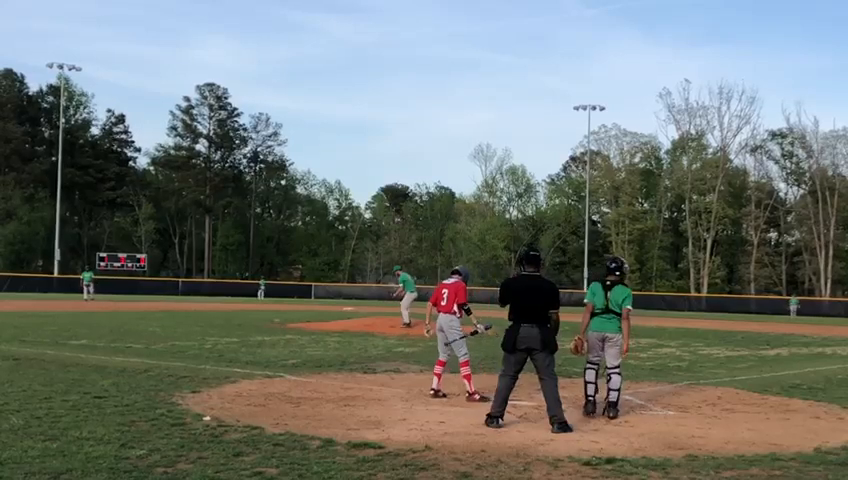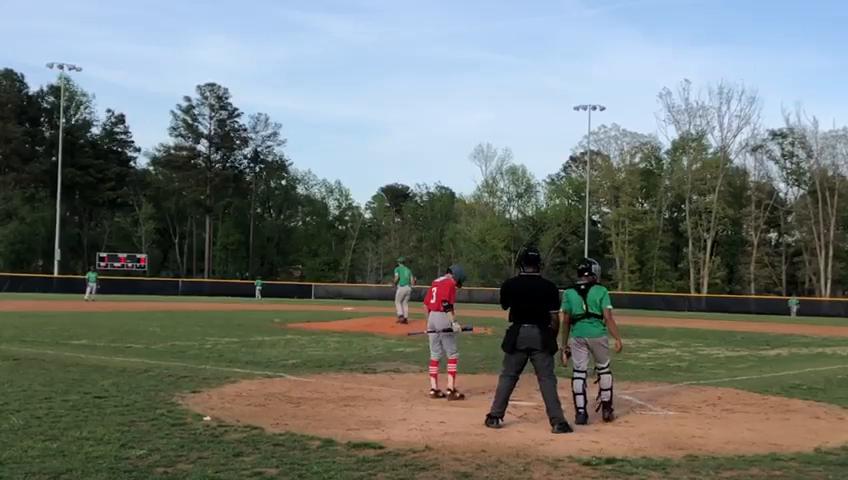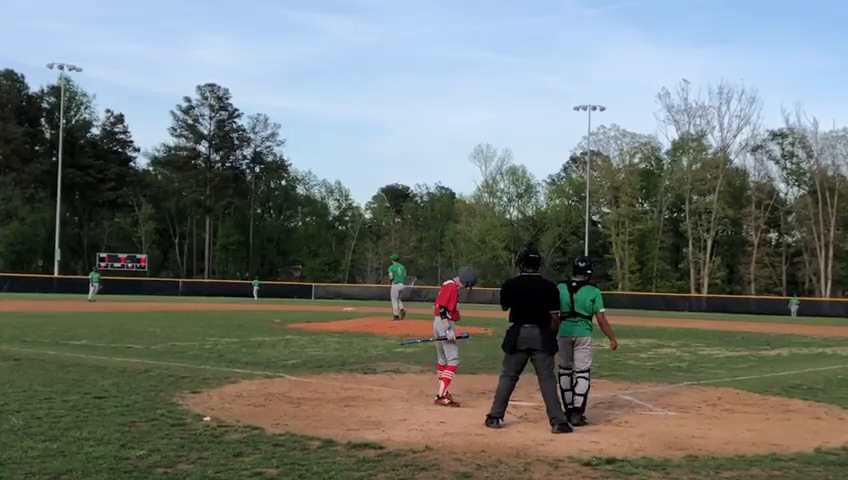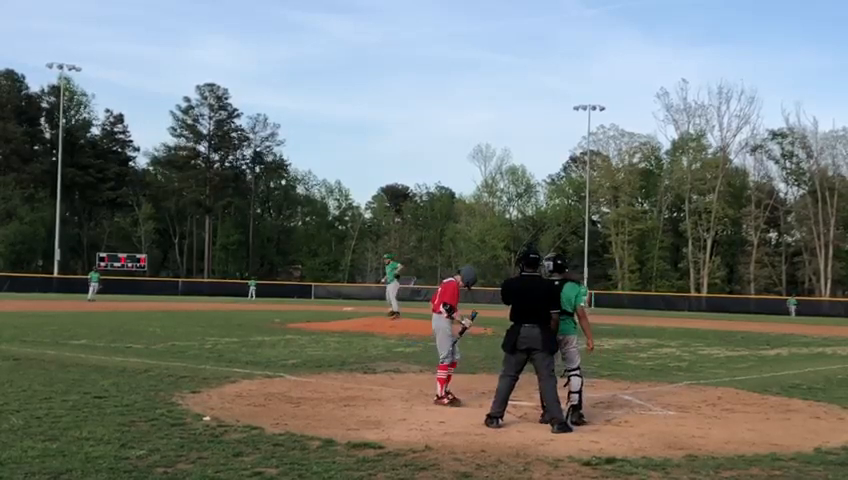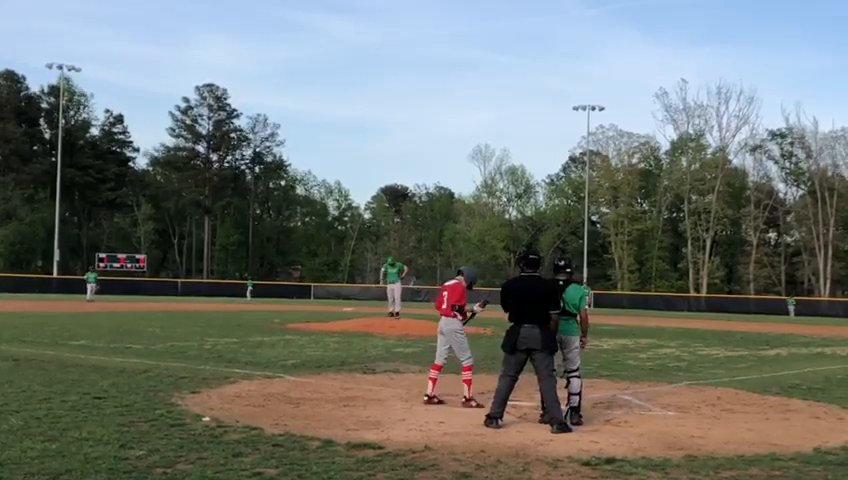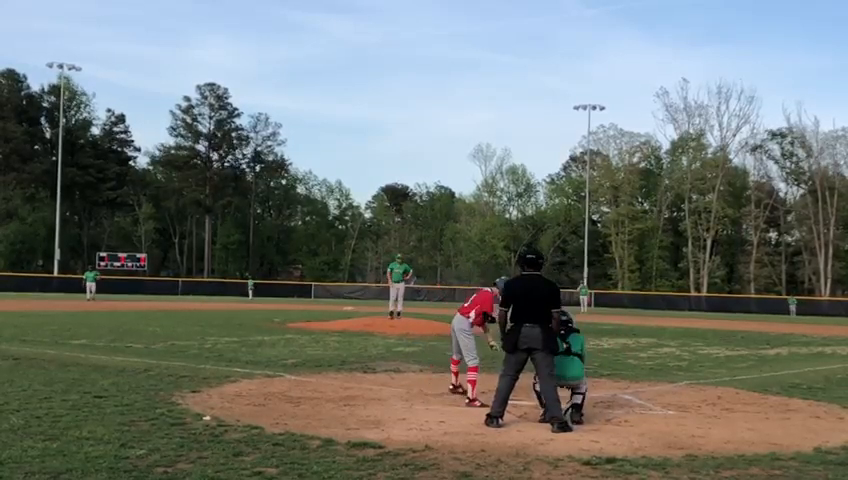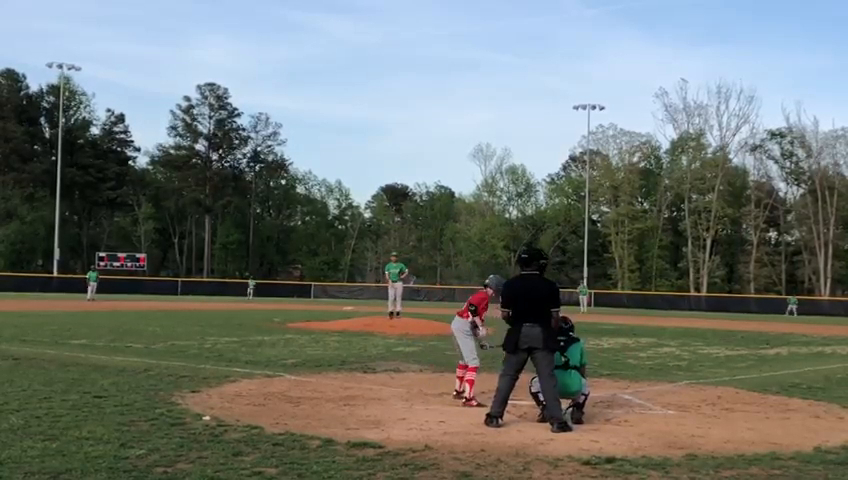
dt=0.7s
person 1, frame 1
left shoulder: (510, 283)
right shoulder: (549, 286)
left elbow: (502, 303)
right elbow: (554, 317)
right wrist: (551, 337)
left hip: (517, 333)
right hip: (541, 335)
left knee: (507, 376)
right knee: (548, 378)
left ankle: (495, 417)
right ankle: (557, 421)
person 1, frame 2
left shoulder: (510, 284)
right shoulder: (549, 287)
left elbow: (504, 306)
right elbow: (554, 318)
right wrist: (552, 339)
left hip: (517, 334)
right hip: (541, 335)
left knee: (508, 376)
right knee: (547, 379)
left ankle: (495, 417)
right ankle: (557, 422)
person 1, frame 3
left shoulder: (510, 285)
right shoulder: (549, 287)
left elbow: (504, 307)
right elbow: (554, 318)
right wrist: (551, 338)
left hip: (518, 334)
right hip: (541, 335)
left knee: (508, 376)
right knee: (548, 379)
left ankle: (495, 417)
right ankle: (558, 422)
person 1, frame 4
left shoulder: (510, 284)
right shoulder: (548, 286)
right elbow: (555, 318)
right wrist: (551, 338)
left hip: (518, 334)
right hip: (541, 335)
left knee: (508, 376)
right knee: (547, 378)
left ankle: (494, 417)
right ankle: (557, 421)
person 1, frame 5
left shoulder: (510, 285)
right shoulder: (549, 287)
left elbow: (505, 308)
right elbow: (554, 318)
right wrist: (550, 338)
left hip: (517, 334)
right hip: (541, 335)
left knee: (507, 376)
right knee: (547, 379)
left ankle: (494, 417)
right ankle: (556, 421)
person 1, frame 6
left shoulder: (511, 284)
right shoulder: (550, 286)
left elbow: (502, 313)
right elbow: (556, 317)
left wrist: (503, 334)
right wrist: (552, 337)
left hip: (518, 334)
right hip: (542, 335)
left knee: (508, 376)
right knee: (547, 378)
left ankle: (495, 416)
right ankle: (557, 421)
person 1, frame 7
left shoulder: (511, 284)
right shoulder: (549, 286)
left elbow: (505, 315)
right elbow: (555, 316)
right wrist: (551, 336)
left hip: (518, 334)
right hip: (542, 334)
left knee: (508, 376)
right knee: (548, 378)
left ankle: (495, 416)
right ankle: (556, 420)
person 2, frame 1
left shoulder: (595, 286)
right shoulder: (625, 290)
left elbow: (588, 311)
right elbow: (625, 317)
left wrist: (581, 333)
right wrist: (626, 340)
left hip: (595, 330)
right hip: (614, 332)
left knee: (591, 364)
right knee: (614, 368)
left ankle: (590, 401)
right ankle: (612, 407)
person 2, frame 2
left shoulder: (569, 292)
right shoulder: (601, 290)
left elbow: (565, 321)
right elbow: (608, 318)
left wrist: (565, 344)
right wrist: (617, 339)
left hip: (578, 335)
right hip: (597, 334)
left knee: (579, 372)
right knee: (604, 369)
left ankle: (581, 412)
right ankle: (606, 408)
person 2, frame 3
left shoulder: (561, 287)
right shoulder: (593, 291)
right elbow: (601, 319)
right wrist: (612, 338)
left hip: (564, 333)
right hip: (583, 334)
left knee: (565, 370)
right knee: (583, 373)
left ankle: (568, 409)
right ankle: (577, 413)
person 2, frame 4
right shoulder: (574, 287)
right elbow: (581, 315)
right wrist: (590, 337)
right hip: (568, 333)
right knee: (574, 371)
left ankle: (548, 412)
right ankle: (575, 412)
person 2, frame 5
right shoulder: (578, 289)
right elbow: (584, 317)
right wrist: (584, 336)
right hip: (571, 333)
right knee: (573, 373)
left ankle: (547, 412)
right ankle: (575, 413)
person 2, frame 6
right shoulder: (578, 335)
left hip: (555, 375)
right hip: (575, 375)
left knee: (539, 381)
right knee: (581, 383)
right ankle: (576, 412)
person 2, frame 7
right shoulder: (578, 344)
right elbow: (583, 372)
right hip: (573, 389)
left knee: (535, 382)
right knee: (584, 384)
left ankle: (546, 409)
right ankle: (577, 410)
person 3, frame 1
left shoulder: (441, 285)
right shoulder: (460, 285)
left elbow: (430, 304)
right elbow: (464, 307)
left wrist: (427, 324)
right wrist: (476, 324)
left hip: (440, 319)
right hip: (451, 320)
left knee: (443, 355)
right knee: (463, 355)
left ankle: (435, 389)
right ankle: (471, 392)
person 3, frame 2
left shoulder: (435, 283)
right shoulder: (449, 283)
left elbow: (426, 305)
right elbow: (446, 304)
right wrist: (453, 322)
left hip: (432, 318)
right hip: (443, 319)
left knee: (435, 355)
right knee: (452, 354)
left ankle: (434, 389)
right ankle: (451, 390)
person 3, frame 3
left shoulder: (446, 285)
right shoulder: (452, 287)
right elbow: (443, 309)
right wrist: (449, 330)
left hip: (438, 324)
right hip: (445, 325)
left knee: (443, 360)
right knee: (453, 360)
left ankle: (442, 390)
right ankle: (441, 396)
person 3, frame 4
left shoulder: (446, 283)
right shoulder: (453, 285)
left elbow: (433, 303)
right elbow: (447, 307)
right wrist: (462, 320)
left hip: (438, 320)
right hip: (443, 322)
left knee: (454, 357)
right knee: (445, 359)
left ankle: (445, 391)
right ankle: (440, 396)
person 3, frame 5
left shoulder: (446, 285)
right shoulder: (460, 287)
left elbow: (438, 306)
right elbow: (456, 307)
right wrist: (473, 309)
left hip: (443, 323)
right hip: (454, 325)
left knee: (439, 359)
right knee: (467, 360)
left ankle: (429, 395)
right ankle: (467, 398)
person 3, frame 6
left shoulder: (484, 292)
right shoulder: (488, 295)
left elbow: (481, 317)
right elbow: (487, 318)
left wrist: (490, 340)
left hip: (457, 321)
right hip: (464, 325)
left knee: (457, 355)
right knee: (472, 360)
left ankle: (454, 385)
right ankle: (471, 398)
person 3, frame 7
left shoulder: (479, 294)
right shoulder: (483, 294)
right elbow: (472, 308)
left wrist: (479, 340)
right wrist: (481, 327)
left hip: (458, 324)
right hip: (463, 326)
left knee: (464, 360)
right knee: (473, 362)
left ankle: (458, 391)
right ankle: (468, 398)
